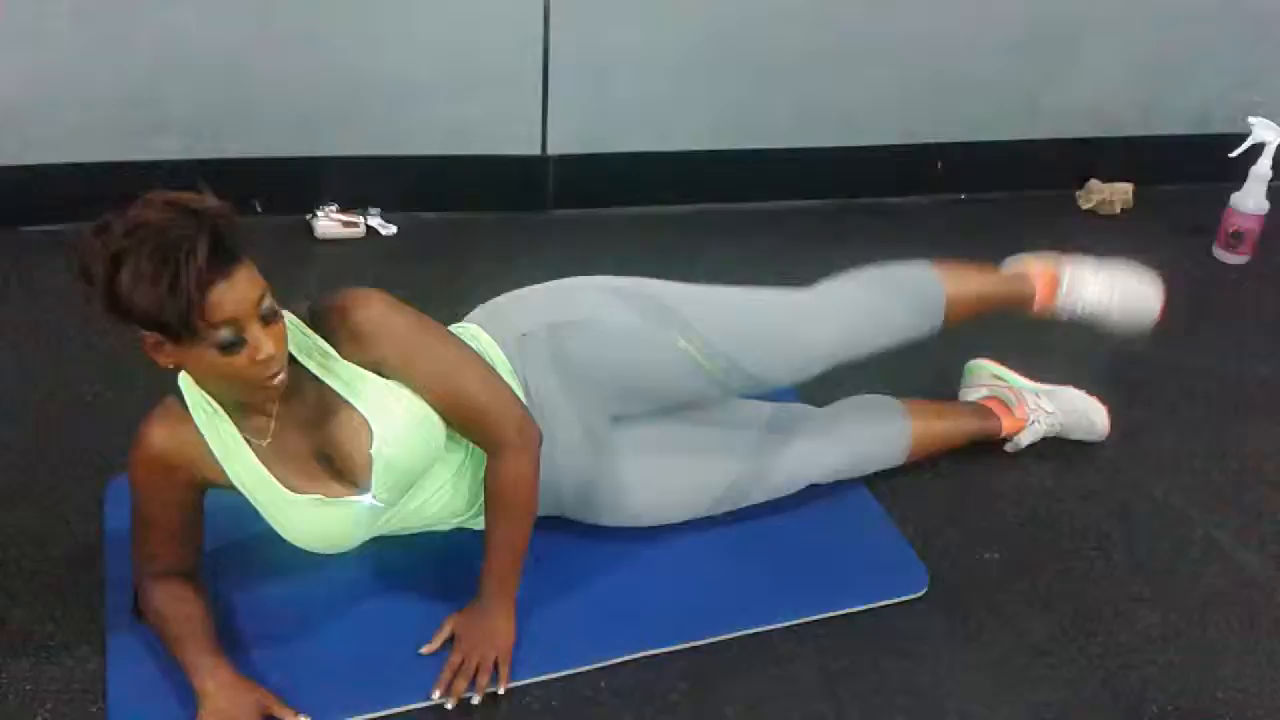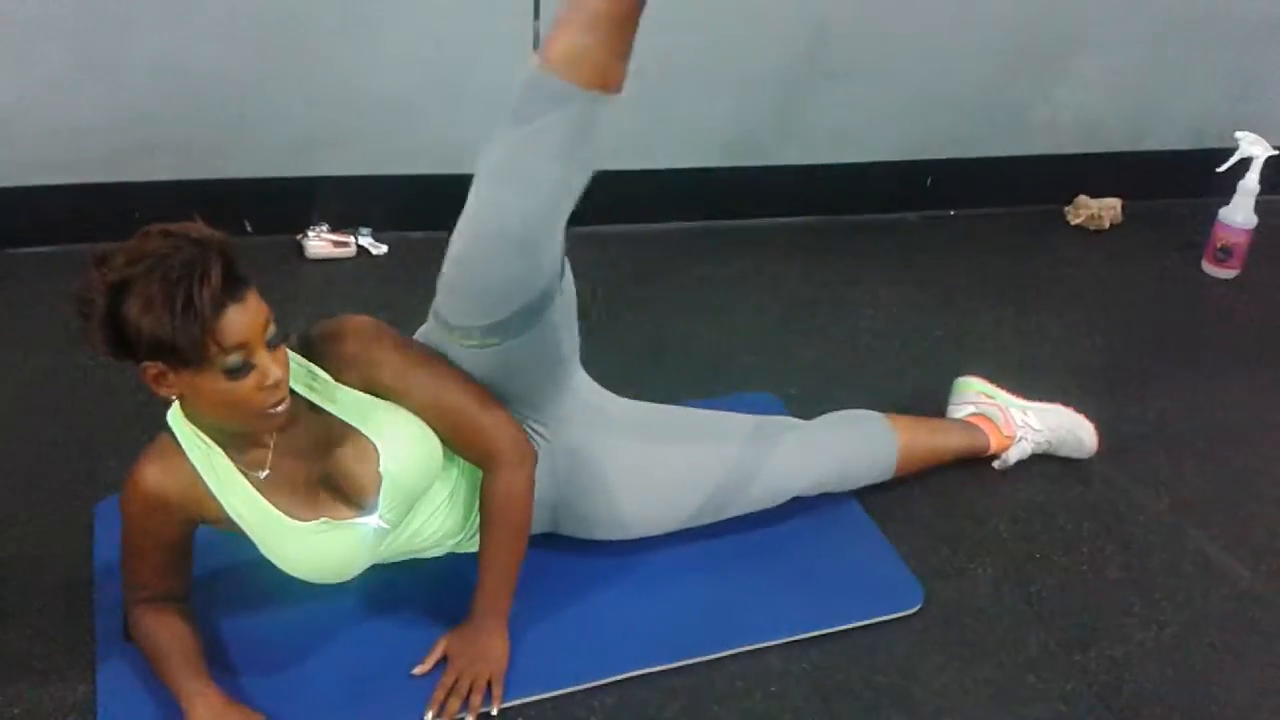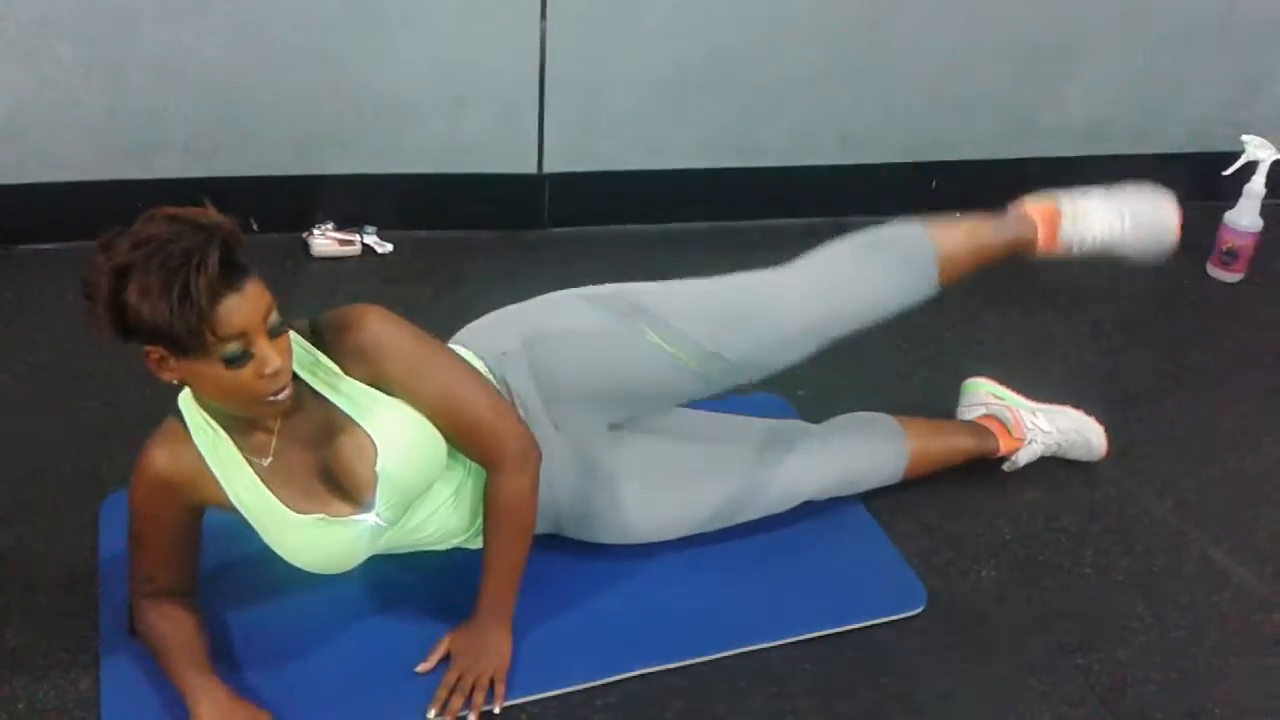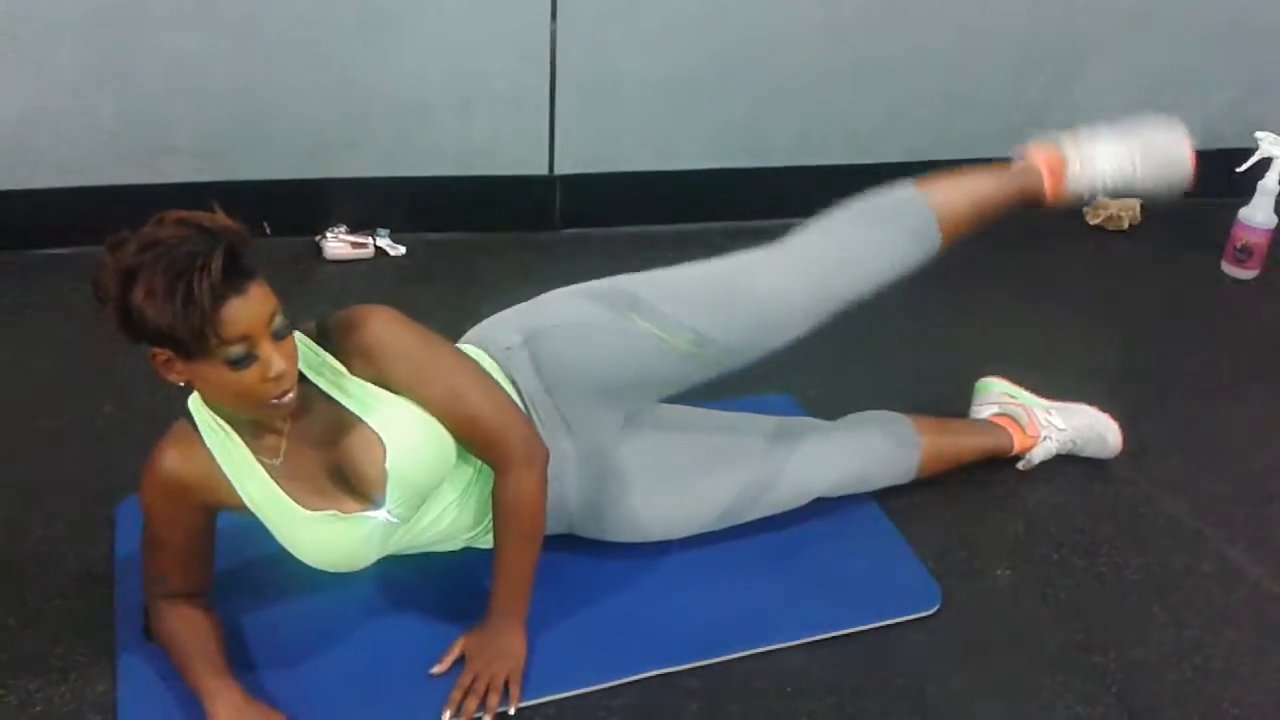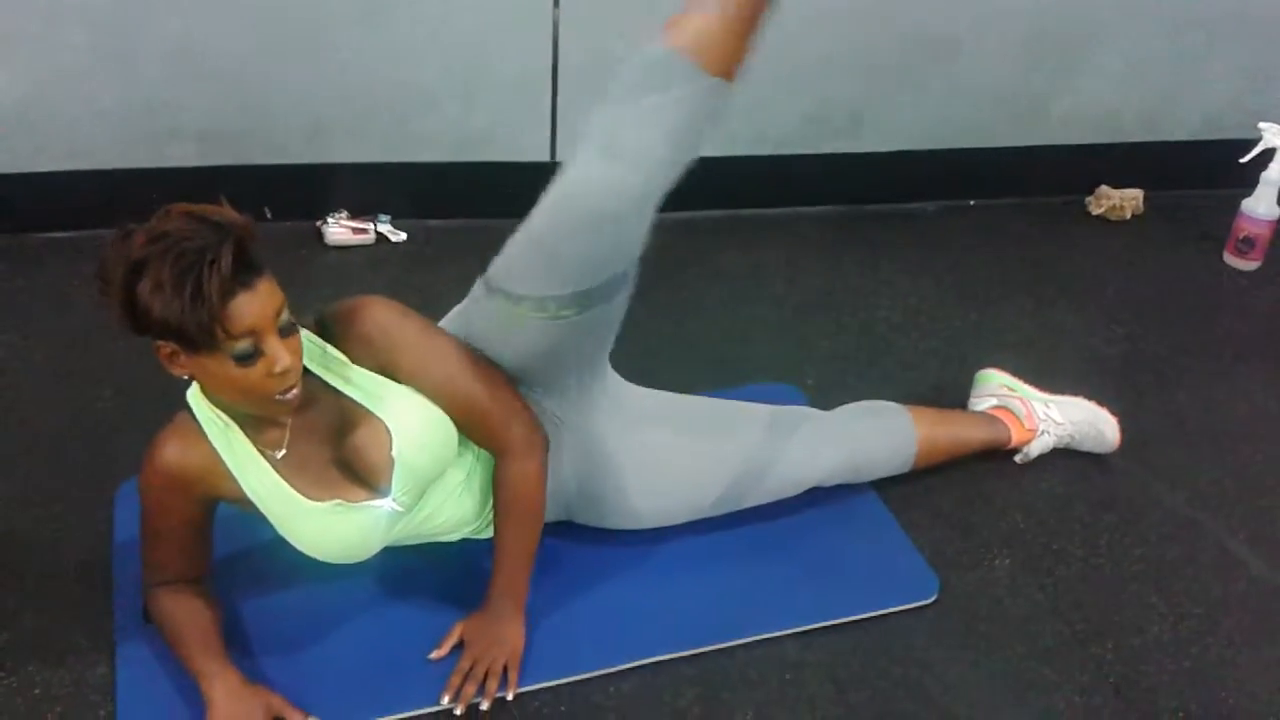
dt=0.7s
person 1, frame 1
left shoulder: (354, 324)
right shoulder: (171, 451)
left elbow: (510, 433)
right elbow: (164, 577)
left wrist: (497, 604)
left hip: (546, 369)
right hip: (558, 485)
left knee: (807, 335)
right knee: (795, 453)
left ankle: (1028, 279)
right ankle: (994, 410)
person 1, frame 2
left shoulder: (348, 354)
right shoulder: (165, 484)
left elbow: (508, 453)
right elbow: (152, 602)
left wrist: (489, 621)
left hip: (524, 407)
right hip: (525, 502)
right ankle: (981, 428)
person 1, frame 3
left shoulder: (358, 341)
right shoulder: (174, 470)
left elbow: (512, 451)
right elbow: (159, 596)
left wrist: (494, 621)
left hip: (545, 380)
right hip: (565, 501)
left knee: (793, 308)
right knee: (799, 461)
left ankle: (1034, 226)
right ankle: (994, 426)
person 1, frame 4
left shoulder: (363, 340)
right shoulder: (186, 469)
left elbow: (519, 451)
right elbow: (175, 599)
left wrist: (508, 621)
left hip: (551, 376)
right hip: (571, 499)
left knee: (783, 291)
right knee: (811, 462)
left ankle: (1039, 174)
right ankle: (1009, 427)
person 1, frame 5
left shoulder: (363, 332)
right shoulder: (185, 464)
left elbow: (521, 441)
right elbow: (173, 582)
left wrist: (506, 607)
left hip: (539, 396)
right hip: (546, 492)
right ankle: (1005, 420)
